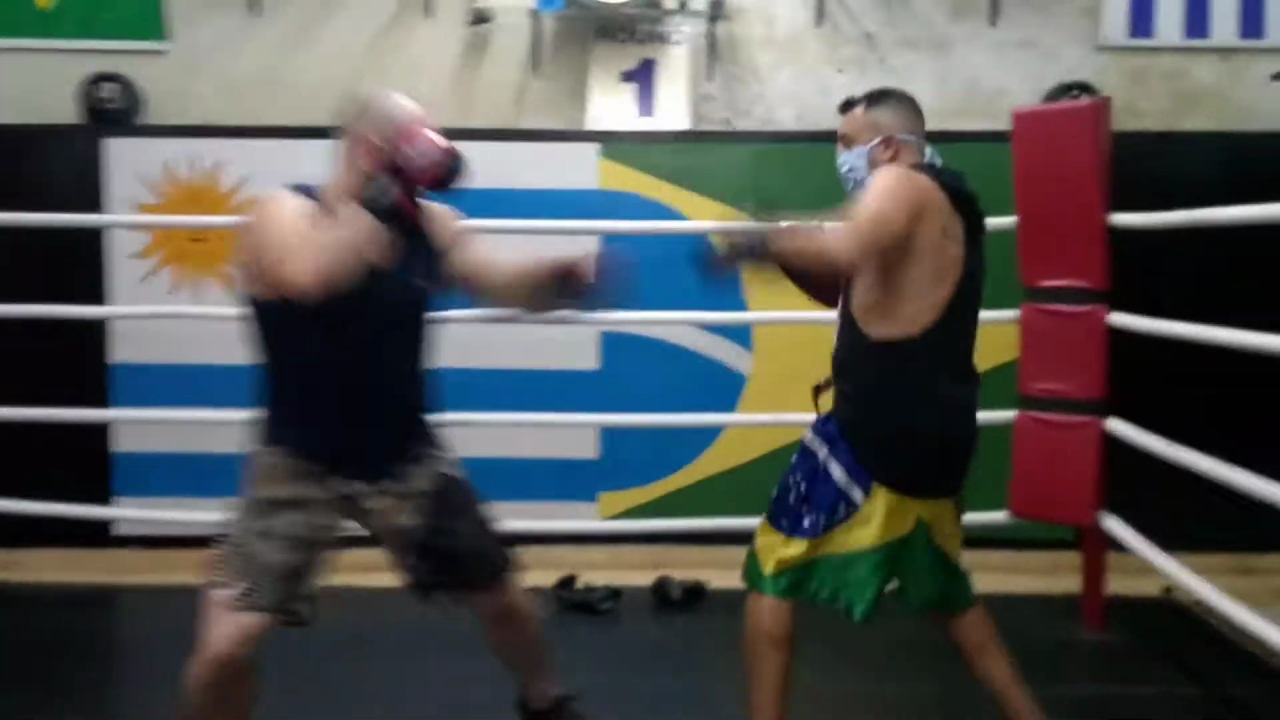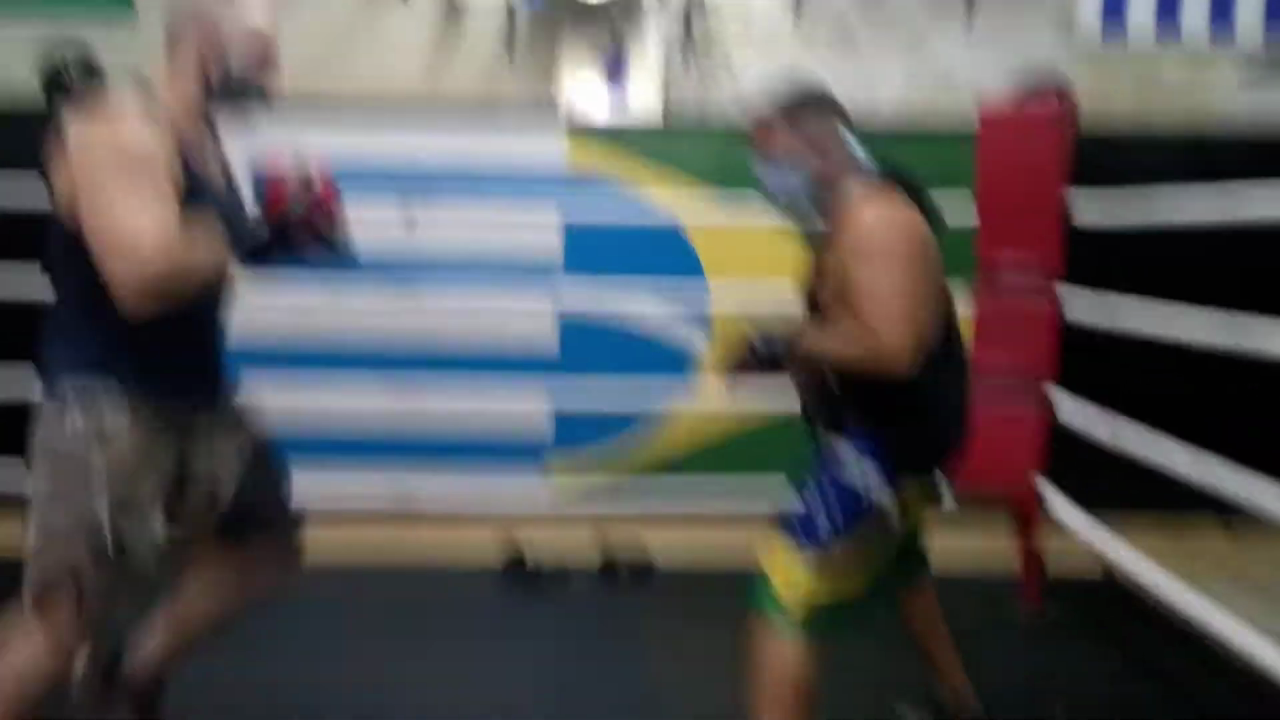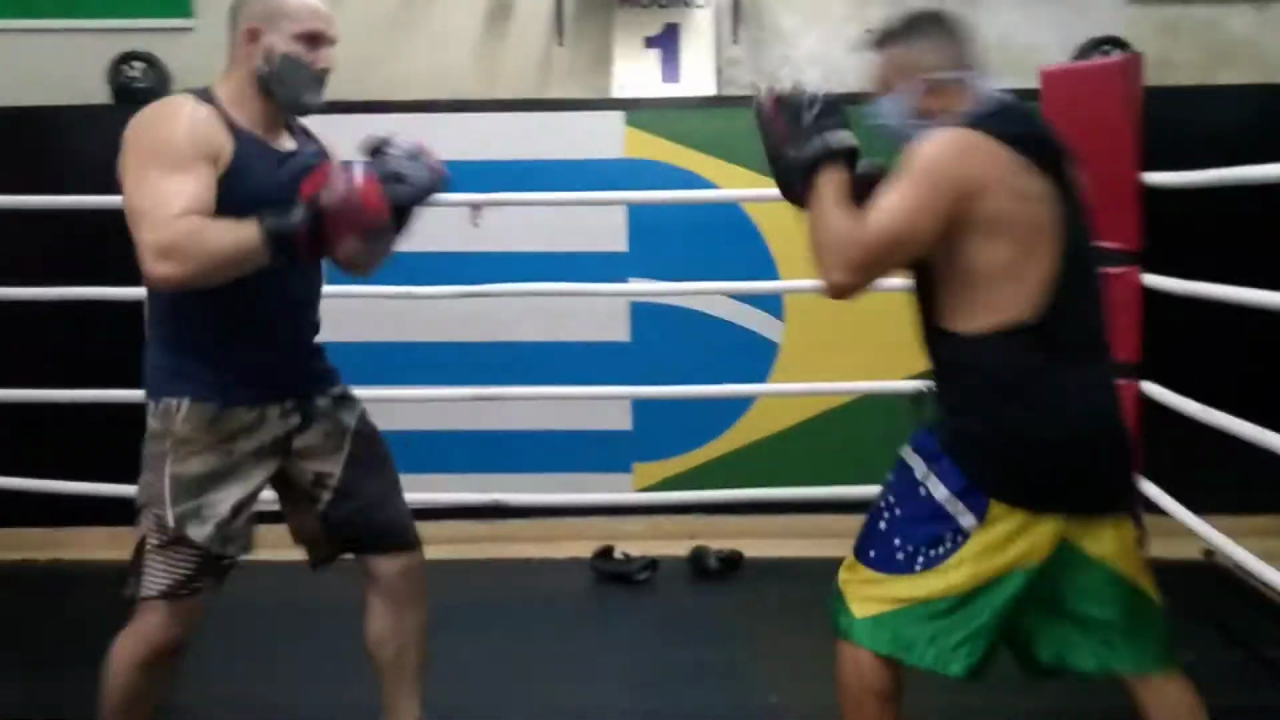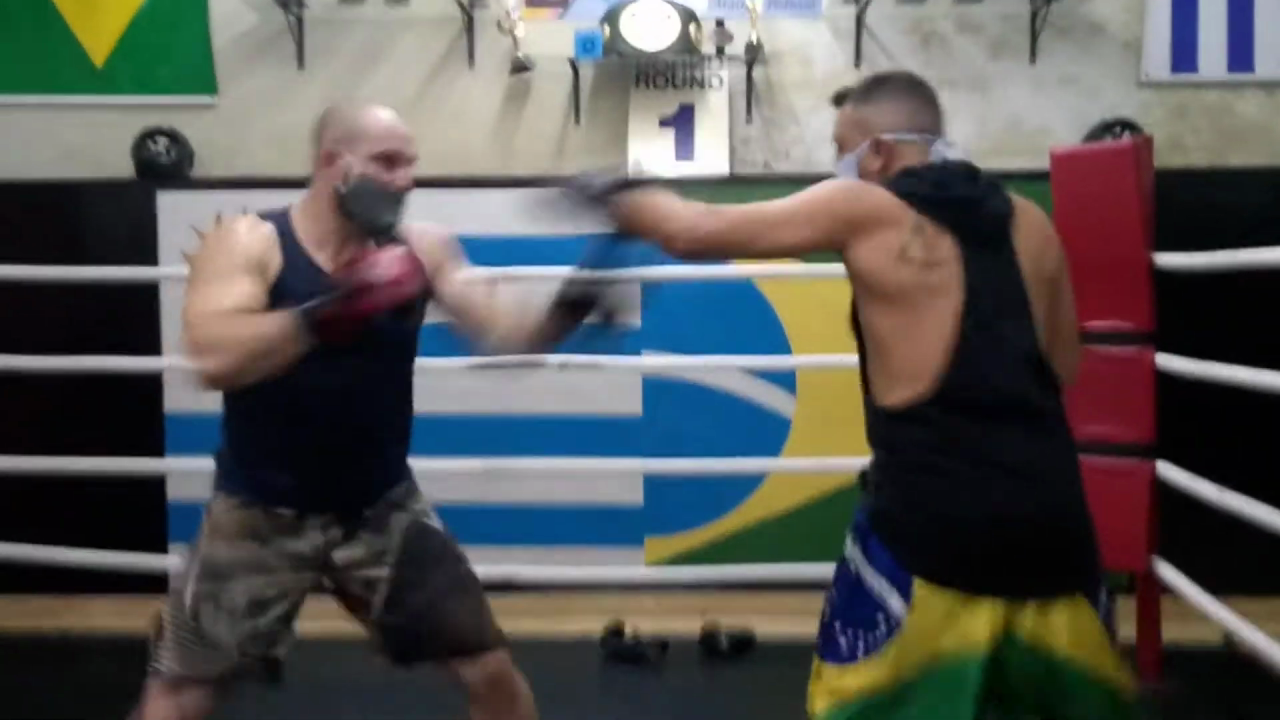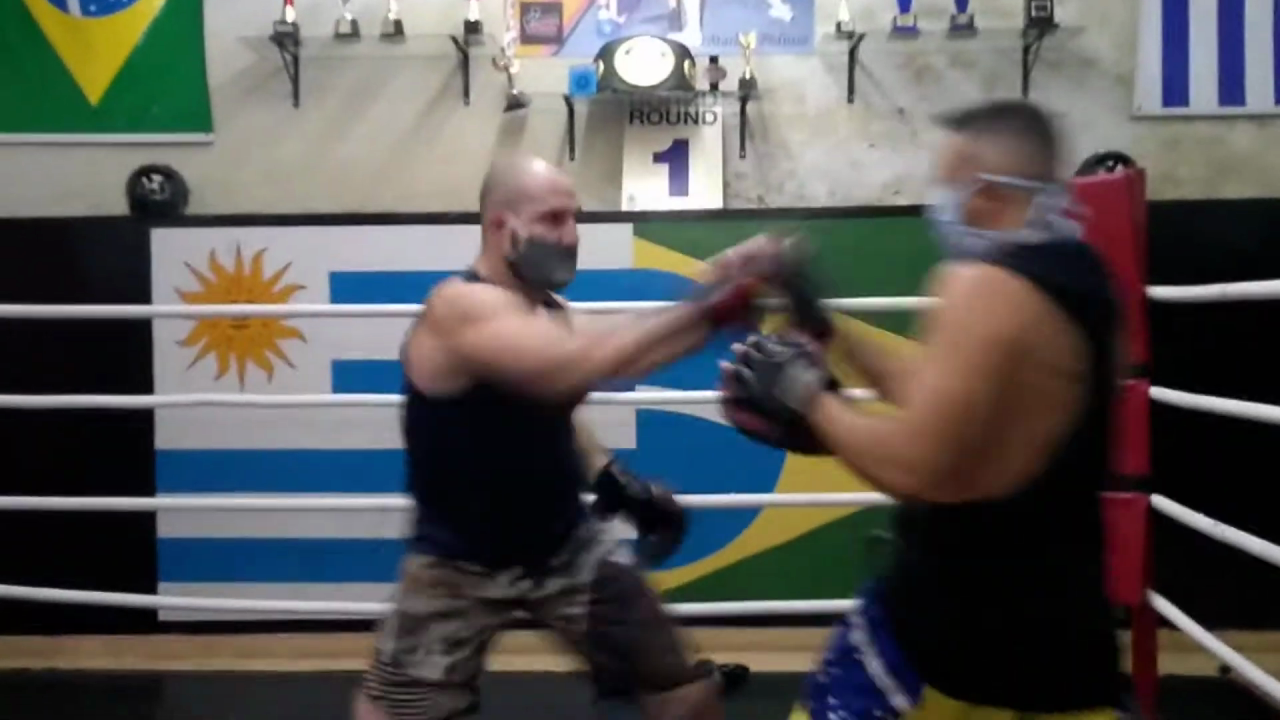
dt=0.5s
person 1, frame 1
left shoulder: (903, 187)
right shoulder: (942, 207)
left elbow: (845, 251)
left wrist: (769, 243)
right wrist: (802, 257)
left hip: (877, 426)
right hip: (941, 429)
left knee: (774, 574)
right knee: (943, 588)
person 1, frame 2
left shoulder: (872, 216)
right shoulder: (854, 209)
left elbow: (895, 348)
left wrist: (796, 343)
right wrist: (819, 371)
left hip: (890, 431)
right hip: (912, 421)
left knee: (786, 598)
right knee: (894, 564)
person 1, frame 3
left shoulder: (950, 152)
right shoulder: (1027, 149)
left elbow: (843, 267)
left wrist: (824, 162)
left hip: (995, 439)
right hip: (1087, 437)
left knee: (868, 613)
right knee: (1138, 645)
person 1, frame 4
left shoulder: (863, 208)
right shoulder: (1029, 223)
left elbow: (700, 231)
left wrist: (619, 195)
left hip: (937, 523)
right hip: (1051, 518)
person 1, frame 5
left shoulder: (984, 292)
right shoulder: (1089, 292)
left elbow: (912, 468)
left wrist: (806, 393)
right wrist: (831, 335)
left hip: (944, 614)
right hip: (1066, 613)
person 2, frame 1
left shoulder: (423, 224)
right shoulder: (281, 218)
left elbow: (502, 282)
right elbow: (311, 272)
left wrist: (561, 279)
right wrist: (388, 199)
left hip: (406, 459)
right hip: (298, 463)
left knee: (499, 596)
right knee: (228, 642)
person 2, frame 2
left shoulder: (198, 152)
right shoulder: (121, 135)
right elbow: (141, 281)
right wrist: (242, 233)
left hip: (188, 401)
right hip: (110, 415)
left knee: (264, 550)
person 2, frame 3
left shoulder: (304, 143)
right shoulder: (178, 126)
left elbow: (355, 253)
right elbow: (169, 255)
left wrist: (388, 202)
right wrist: (298, 221)
left hip: (309, 395)
right hip: (205, 410)
left knee: (397, 566)
right knee: (164, 618)
person 2, frame 4
left shoulder: (411, 250)
right shoulder: (248, 243)
left elbow: (502, 330)
right elbow: (214, 358)
left wrist: (563, 313)
right wrist: (329, 310)
left hip: (382, 508)
right hip: (262, 517)
left knee: (489, 669)
person 2, frame 5
left shoulder: (546, 311)
right shoulder: (461, 309)
right elbow: (578, 365)
left wrist: (615, 482)
right wrist: (705, 305)
left hip: (566, 546)
right hip: (460, 569)
